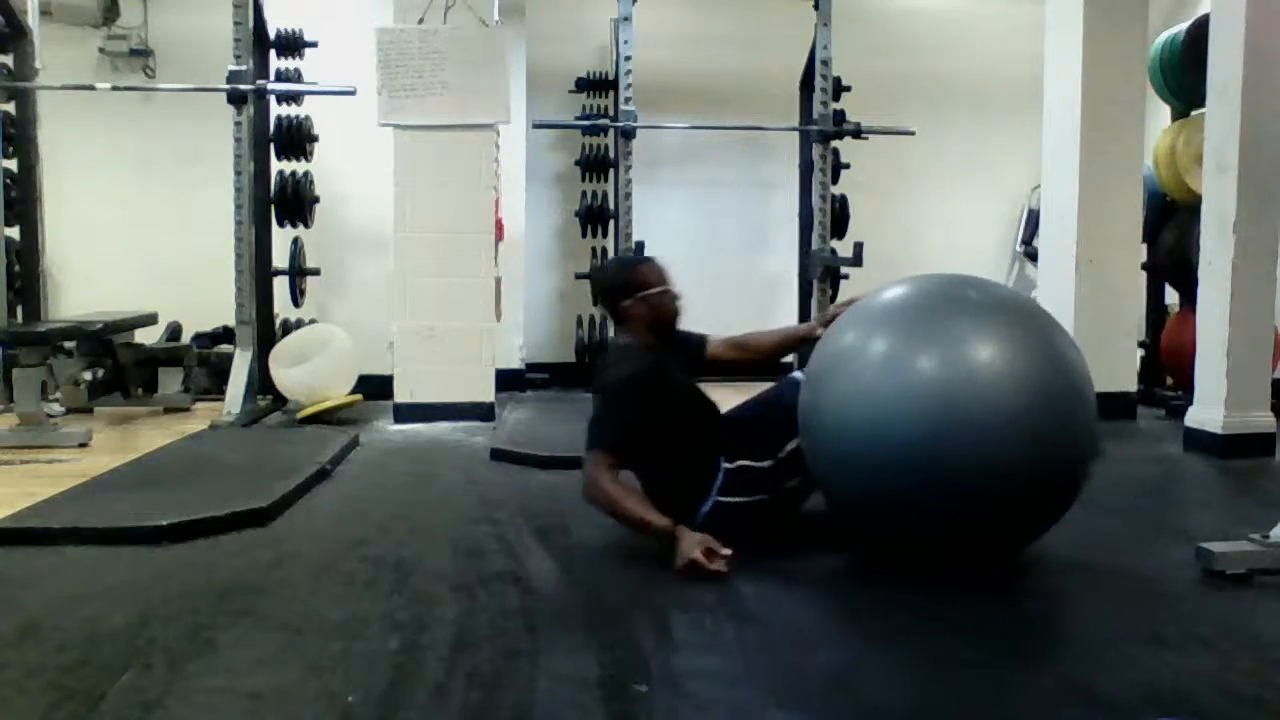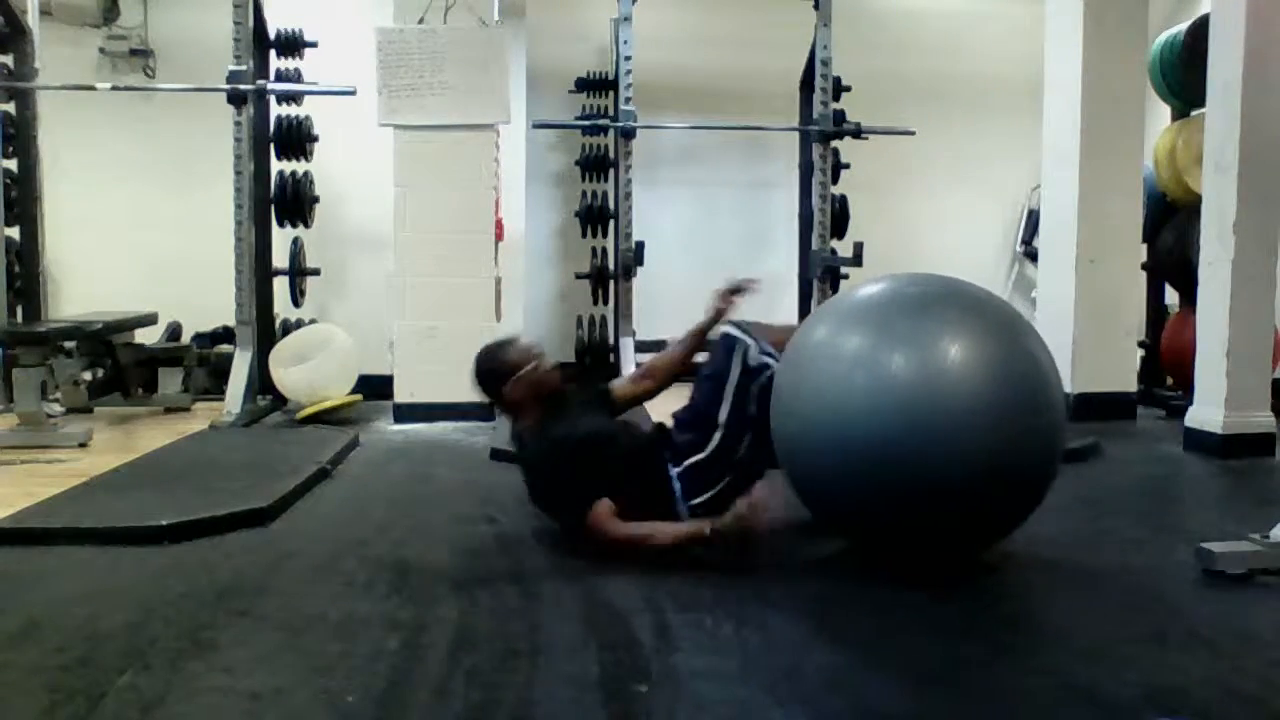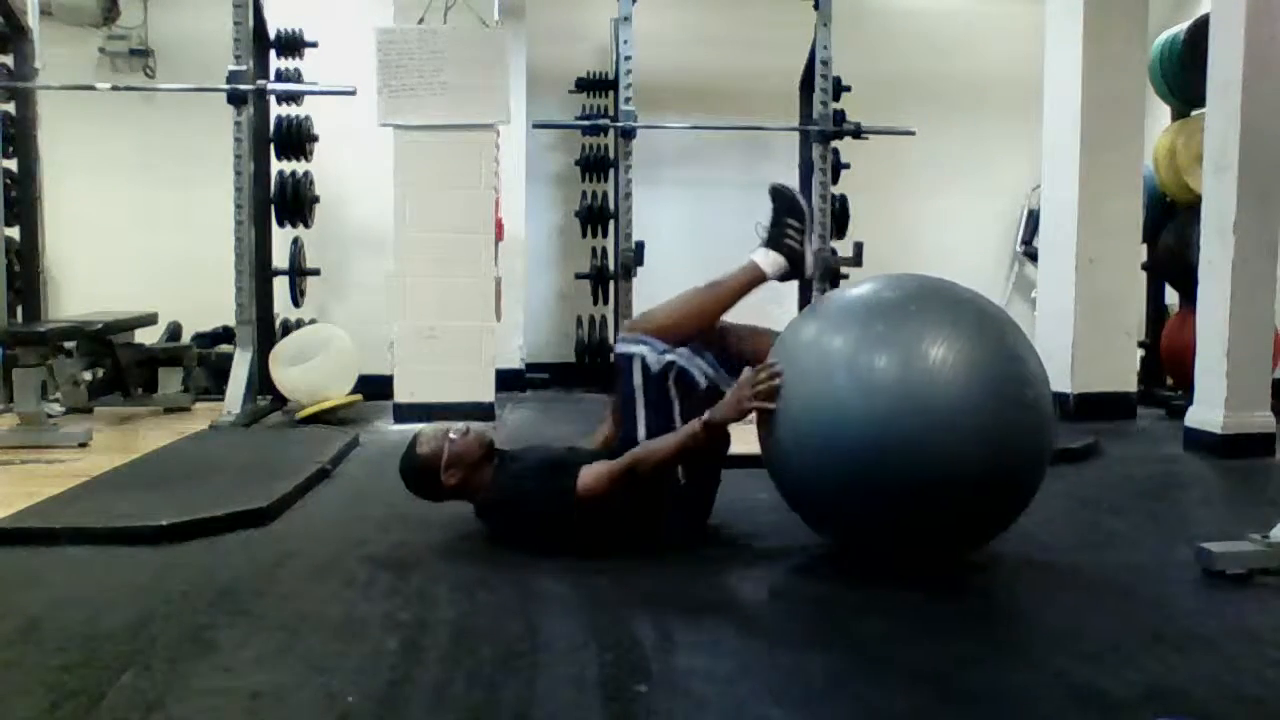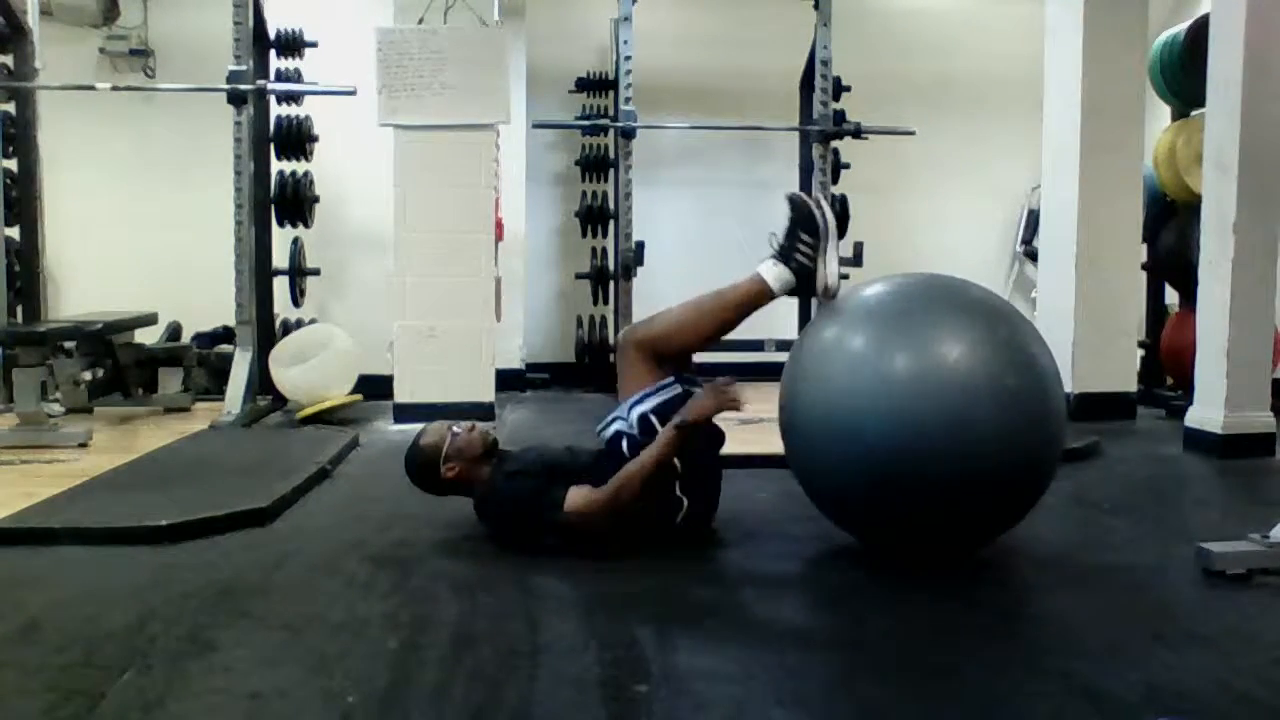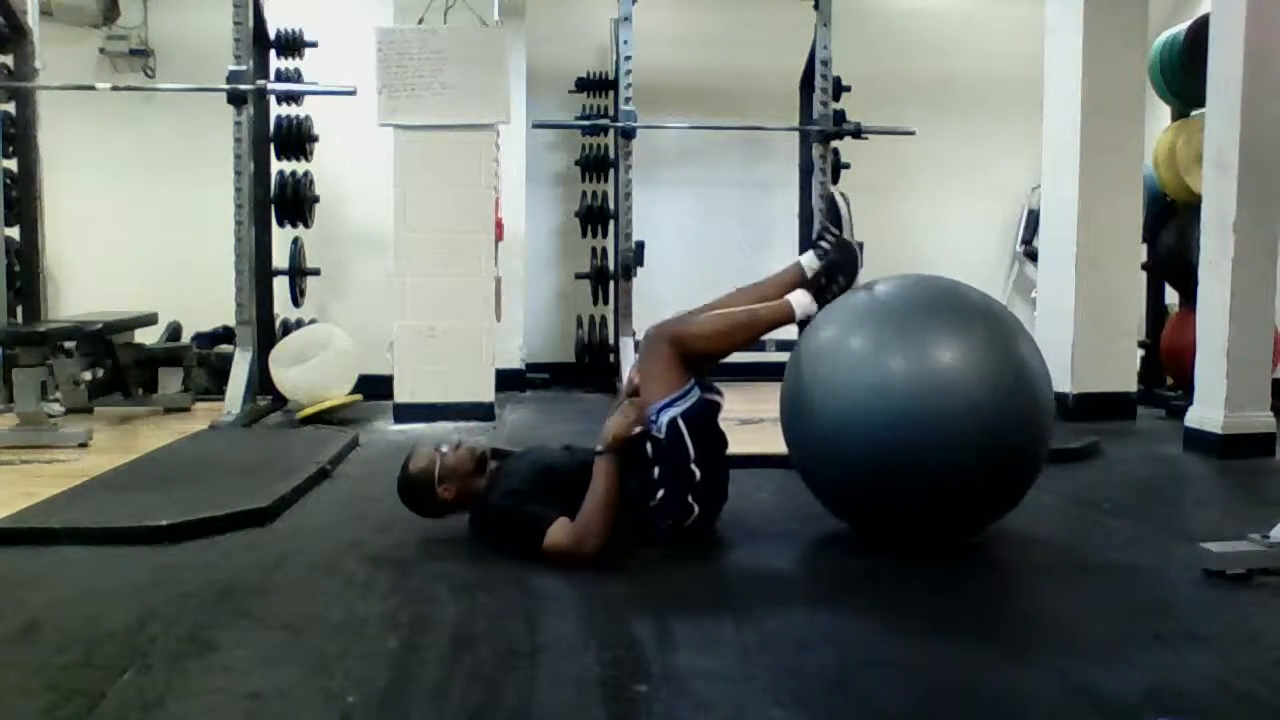
dt=0.4s
person 1, frame 1
left shoulder: (655, 342)
right shoulder: (627, 379)
left elbow: (734, 349)
right elbow: (597, 482)
left wrist: (810, 331)
right wrist: (676, 534)
right hip: (713, 501)
left knee: (804, 386)
person 1, frame 2
left shoulder: (558, 400)
right shoulder: (543, 450)
left elbow: (648, 379)
right elbow: (614, 530)
left wrist: (711, 320)
right wrist: (714, 528)
right hip: (685, 487)
left knee: (741, 339)
right knee: (738, 343)
person 1, frame 3
left shoulder: (508, 474)
right shoulder: (516, 496)
right elbow: (620, 474)
right wrist: (713, 419)
left hip: (662, 485)
right hip: (671, 496)
left knee: (700, 332)
right knee: (638, 338)
right ankle: (774, 257)
person 1, frame 4
left shoulder: (507, 473)
right shoulder: (505, 500)
right elbow: (607, 504)
right wrist: (684, 423)
left hip: (667, 481)
right hip: (674, 498)
left knee: (662, 333)
right knee: (637, 342)
left ankle: (791, 271)
right ankle: (782, 272)
person 1, frame 5
left shoulder: (506, 475)
right shoulder: (500, 513)
right elbow: (587, 543)
left wrist: (626, 405)
right wrist: (611, 444)
left hip: (656, 472)
right hip: (678, 499)
left knee: (679, 335)
right knee: (663, 338)
left ankle: (808, 270)
right ankle: (806, 301)
